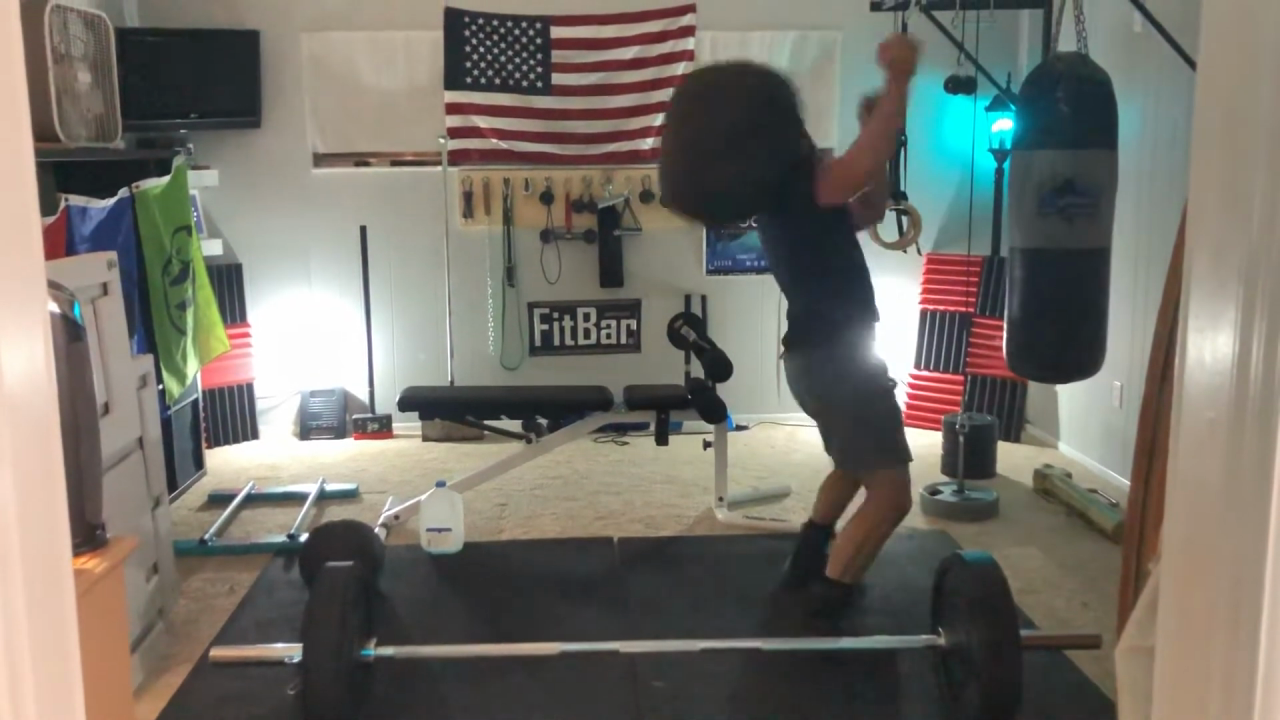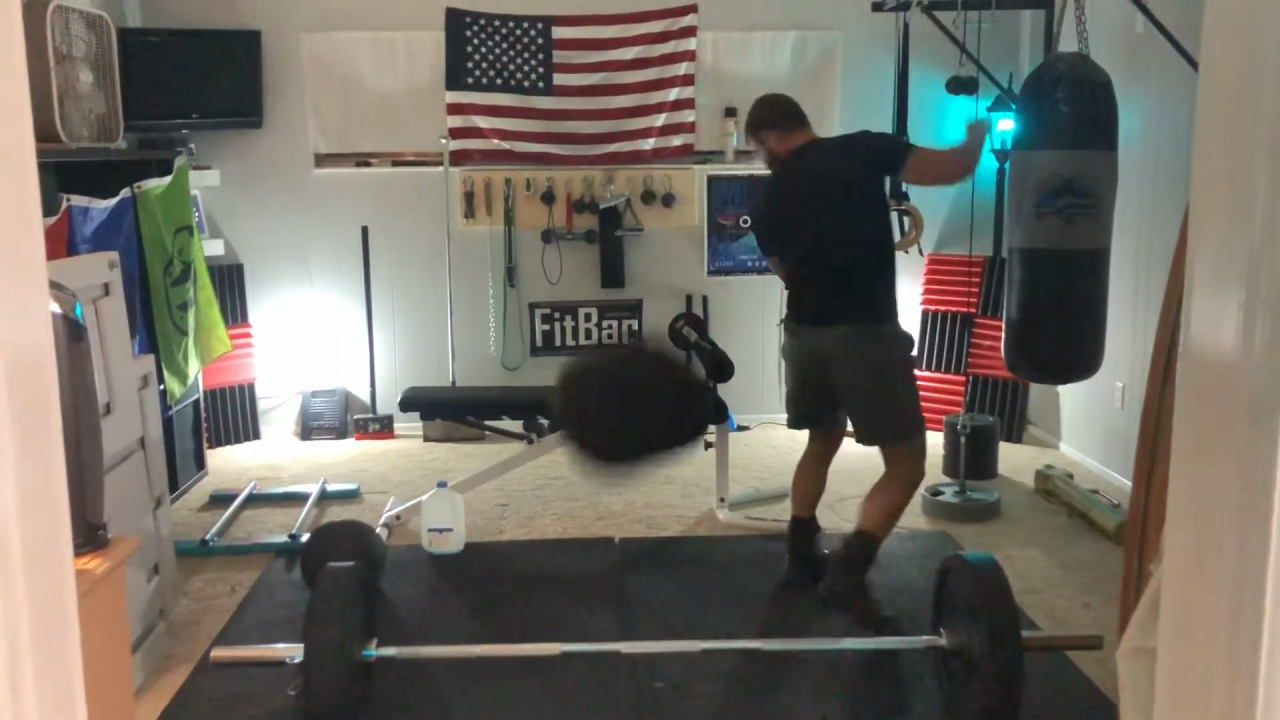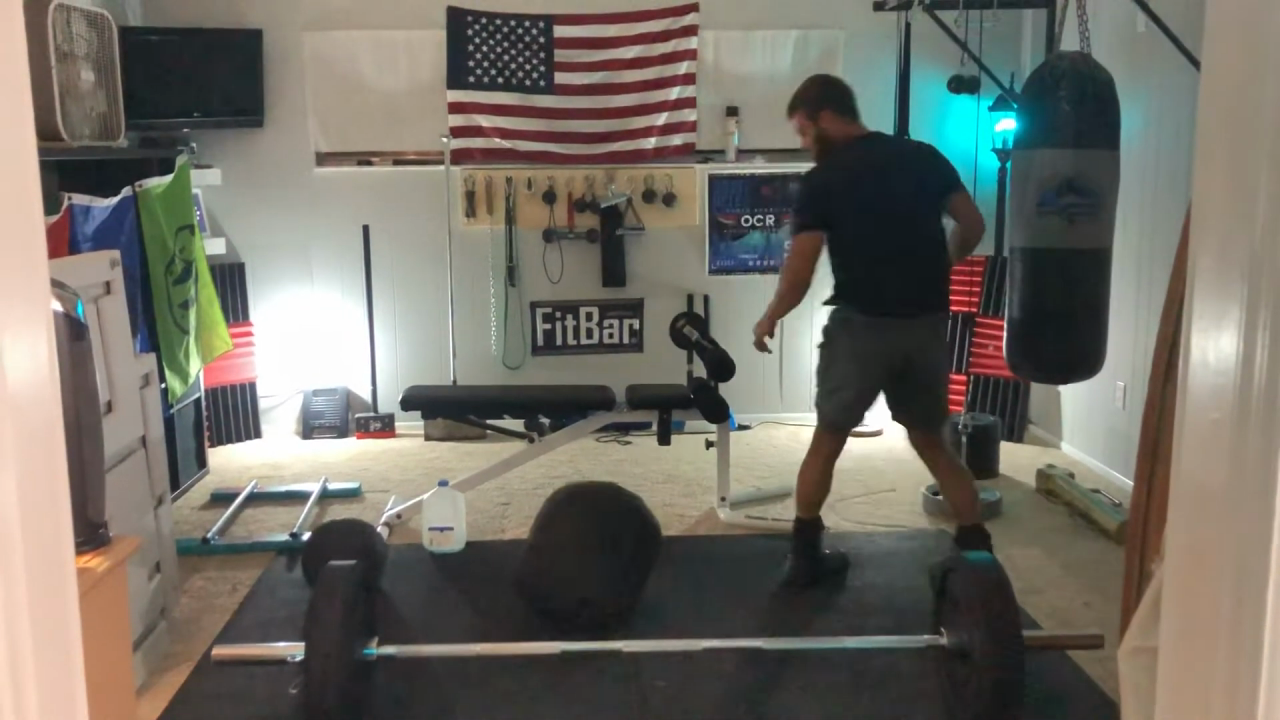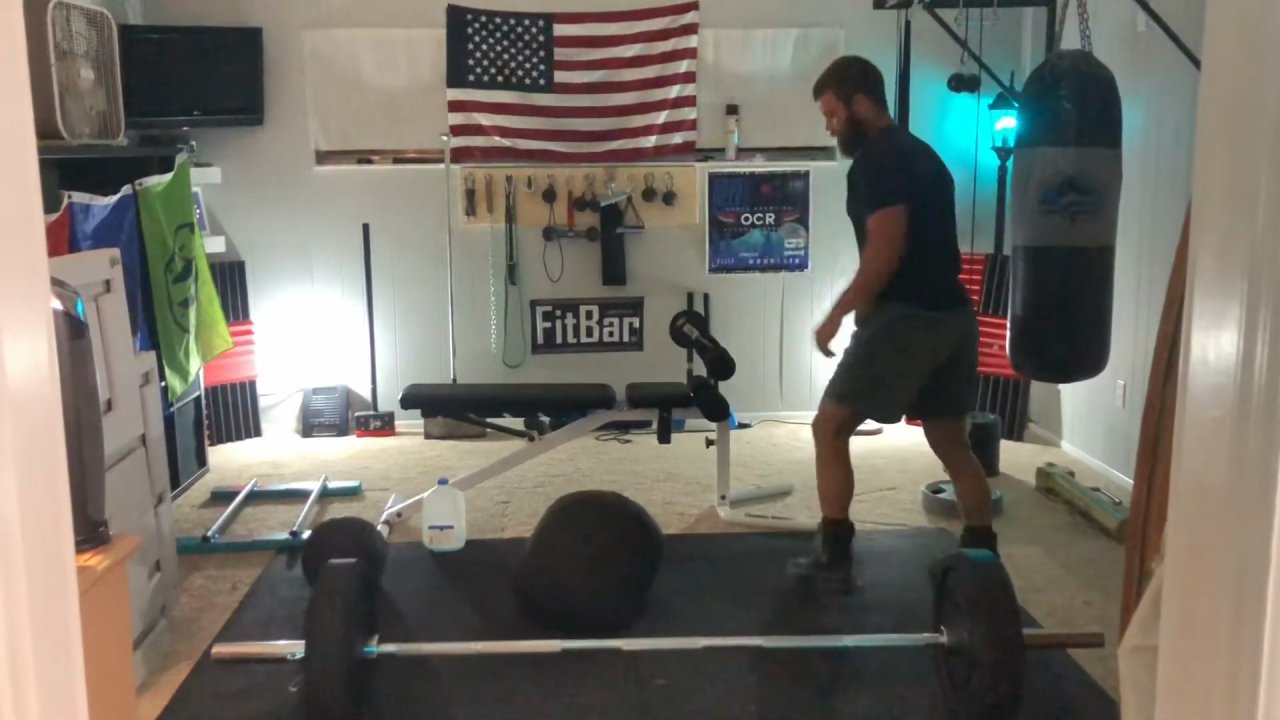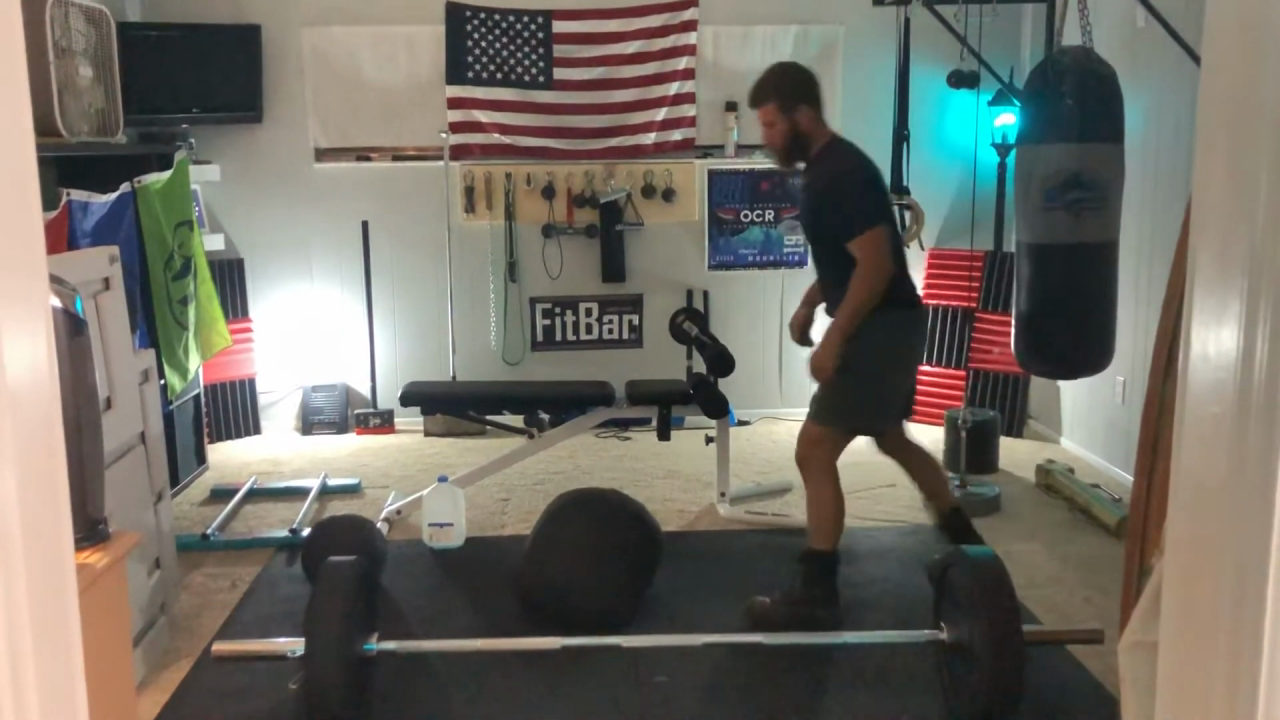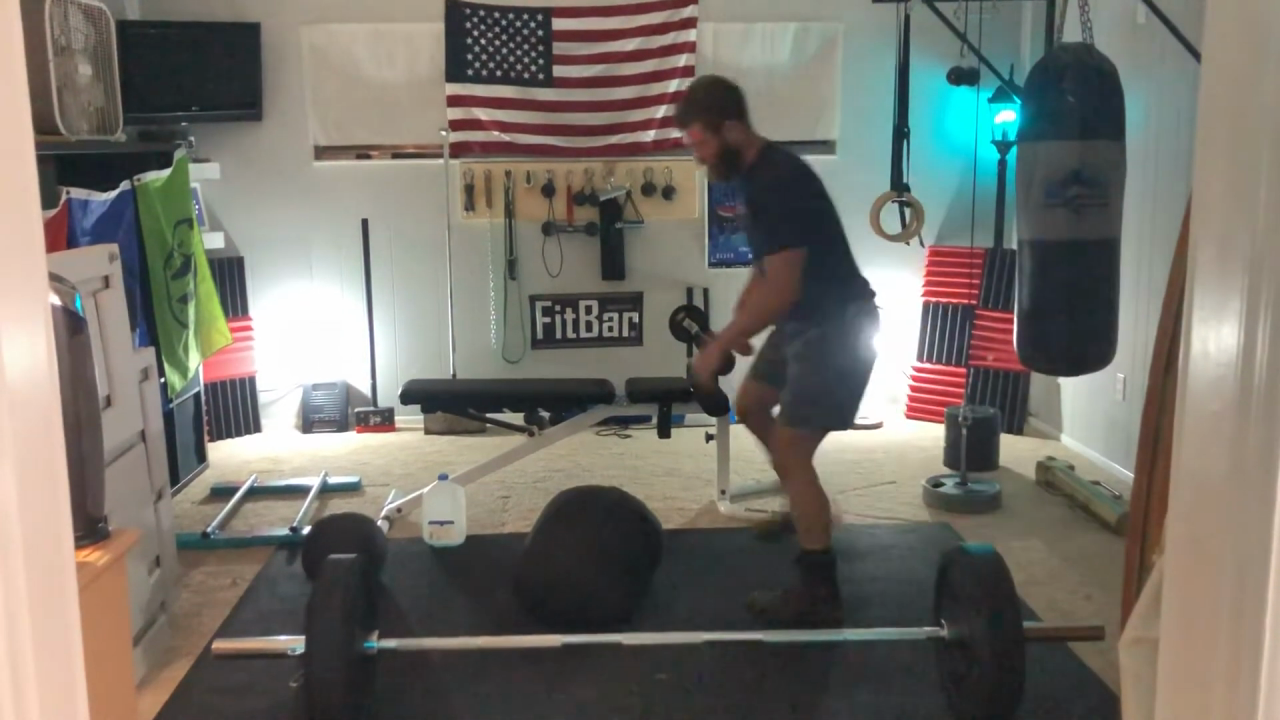
dt=0.3s
person 1, frame 1
left shoulder: (788, 194)
right shoulder: (793, 179)
left elbow: (866, 207)
right elbow: (862, 175)
left wrist: (876, 119)
right wrist: (897, 81)
left hip: (815, 352)
right hip: (835, 354)
left knee: (857, 464)
right knee: (890, 491)
left ankle: (807, 558)
right ankle: (820, 610)
person 1, frame 2
left shoulder: (770, 203)
right shoulder: (859, 150)
right elbow: (952, 169)
right wrist: (976, 139)
left hip: (803, 335)
right hip: (867, 338)
left knee: (821, 442)
right knee: (905, 462)
left ankle: (799, 560)
right ankle: (849, 570)
person 1, frame 3
left shoulder: (825, 178)
right shoulder: (925, 158)
left elbow: (800, 267)
right elbow: (973, 225)
left wrist: (770, 318)
left hip: (862, 326)
right hip: (927, 324)
left knee: (826, 441)
right knee: (933, 444)
left ankle: (805, 557)
right ankle: (979, 558)
person 1, frame 4
left shoulder: (875, 161)
right shoulder: (923, 155)
left elbow: (886, 248)
left wrist: (837, 313)
right wrist: (874, 300)
left hip: (904, 319)
right hip: (953, 316)
left knee: (830, 427)
right knee: (952, 443)
left ankle: (835, 558)
person 1, frame 5
left shoulder: (840, 175)
right shoulder: (828, 167)
left elbow: (877, 266)
left wrist: (832, 343)
right wrist: (808, 303)
left hip: (880, 327)
right hip: (889, 325)
left knee: (813, 451)
right knee: (888, 438)
left ankle: (816, 594)
right ankle: (964, 542)
person 1, frame 6
left shoulder: (778, 184)
right shoulder: (755, 172)
left elbow: (781, 289)
left wrist: (720, 343)
right wrist: (739, 315)
left hip: (836, 325)
right hip: (808, 317)
left knee: (789, 451)
right knee: (748, 405)
left ankle: (818, 592)
right ankle: (802, 506)
